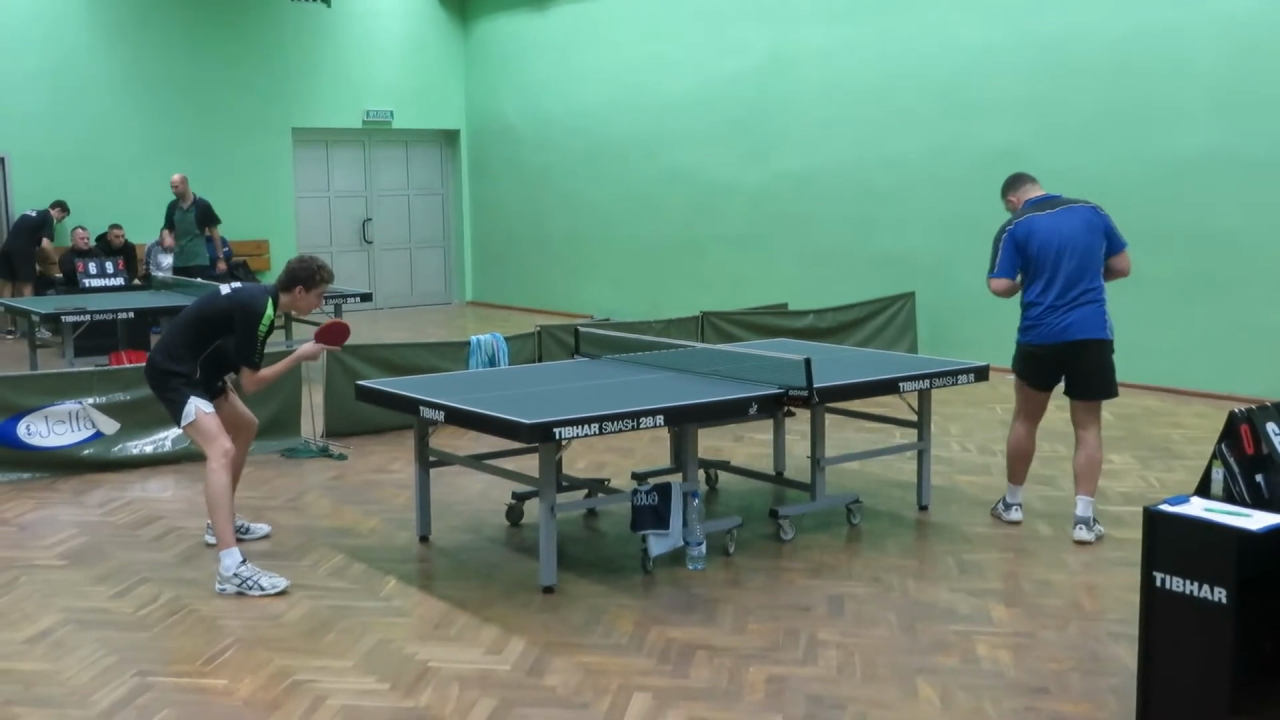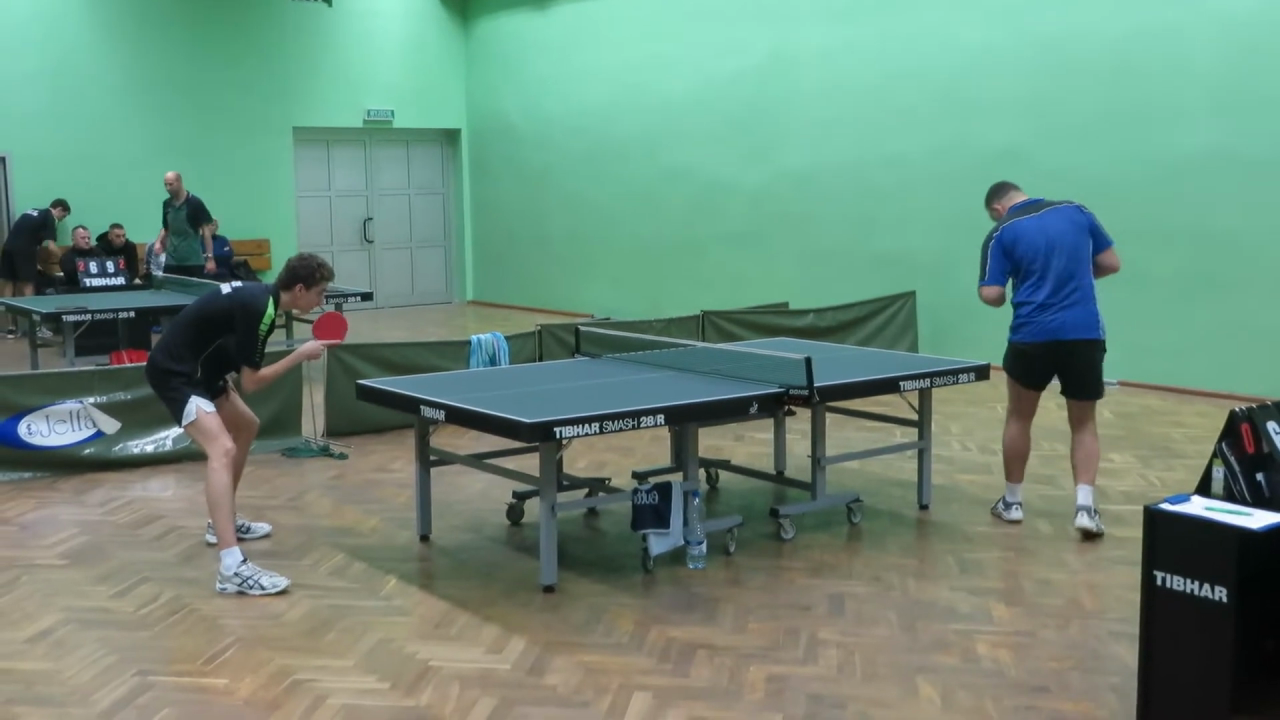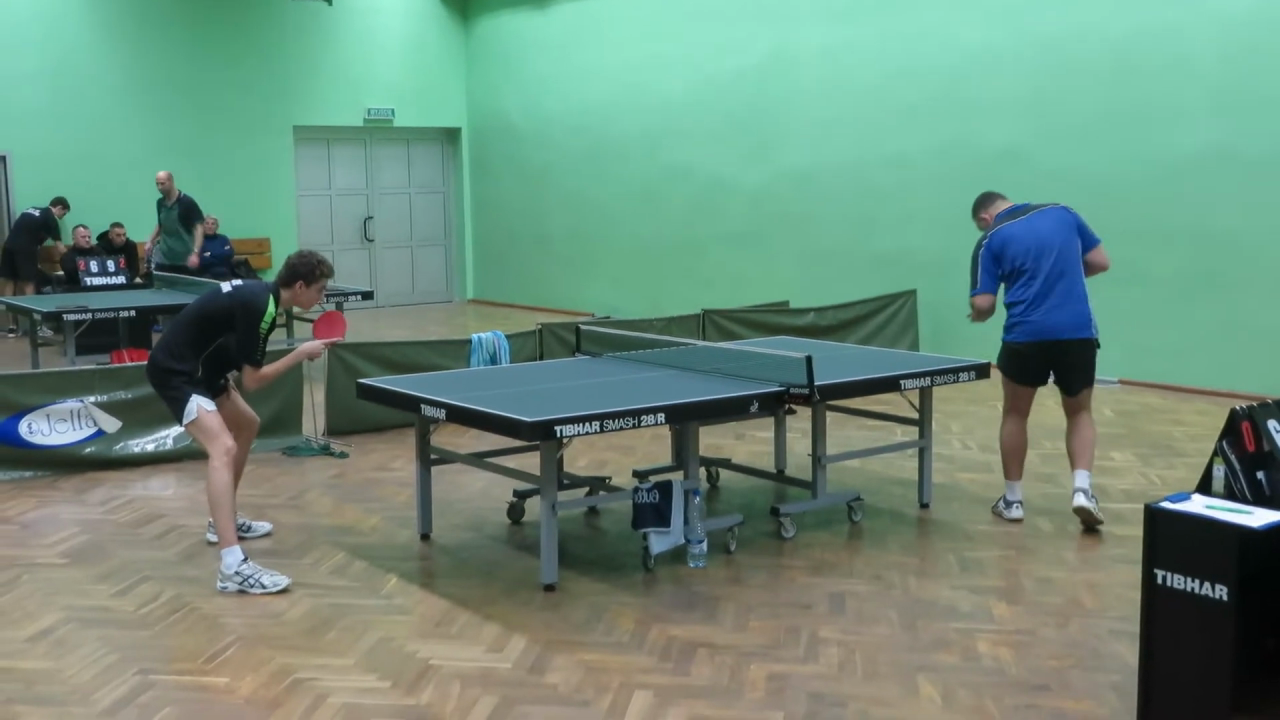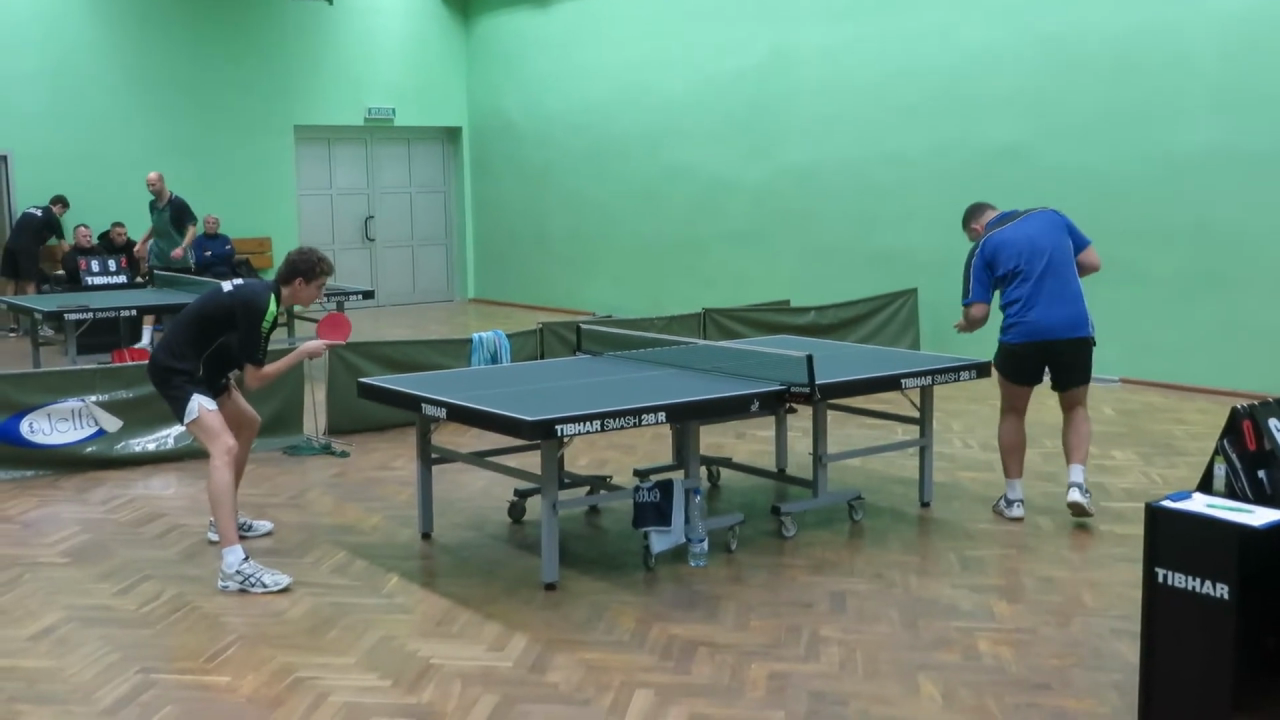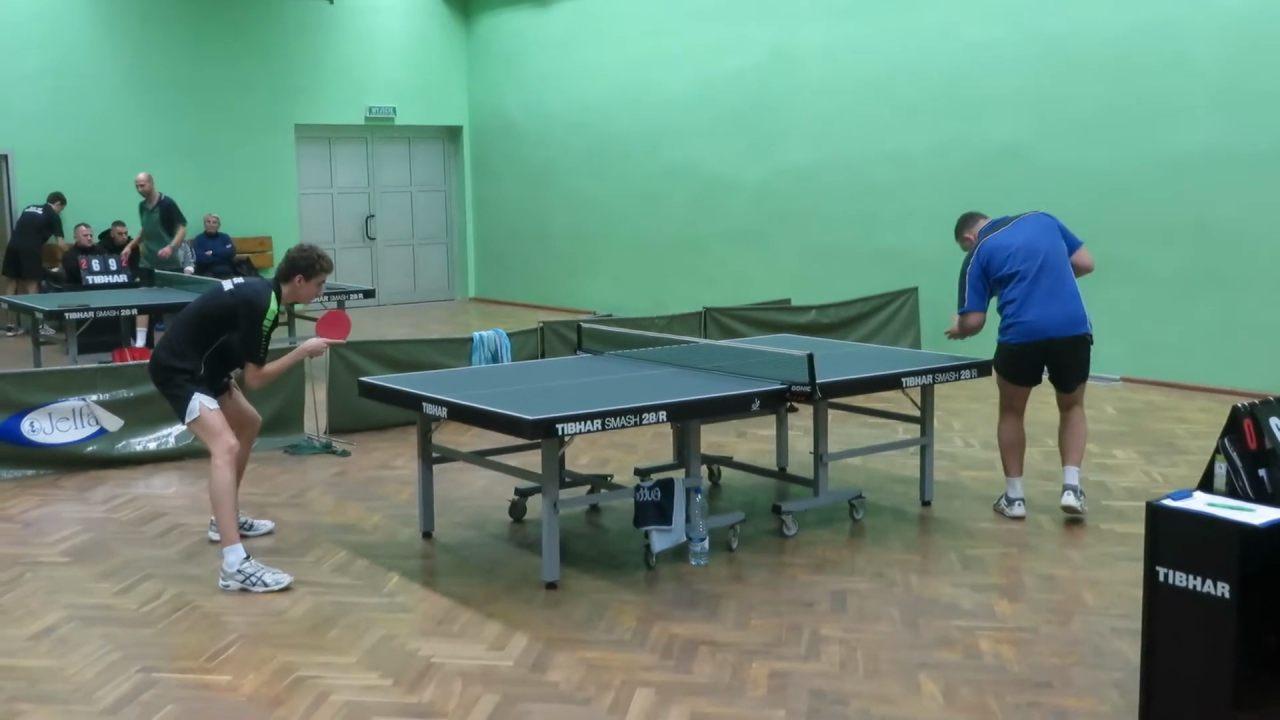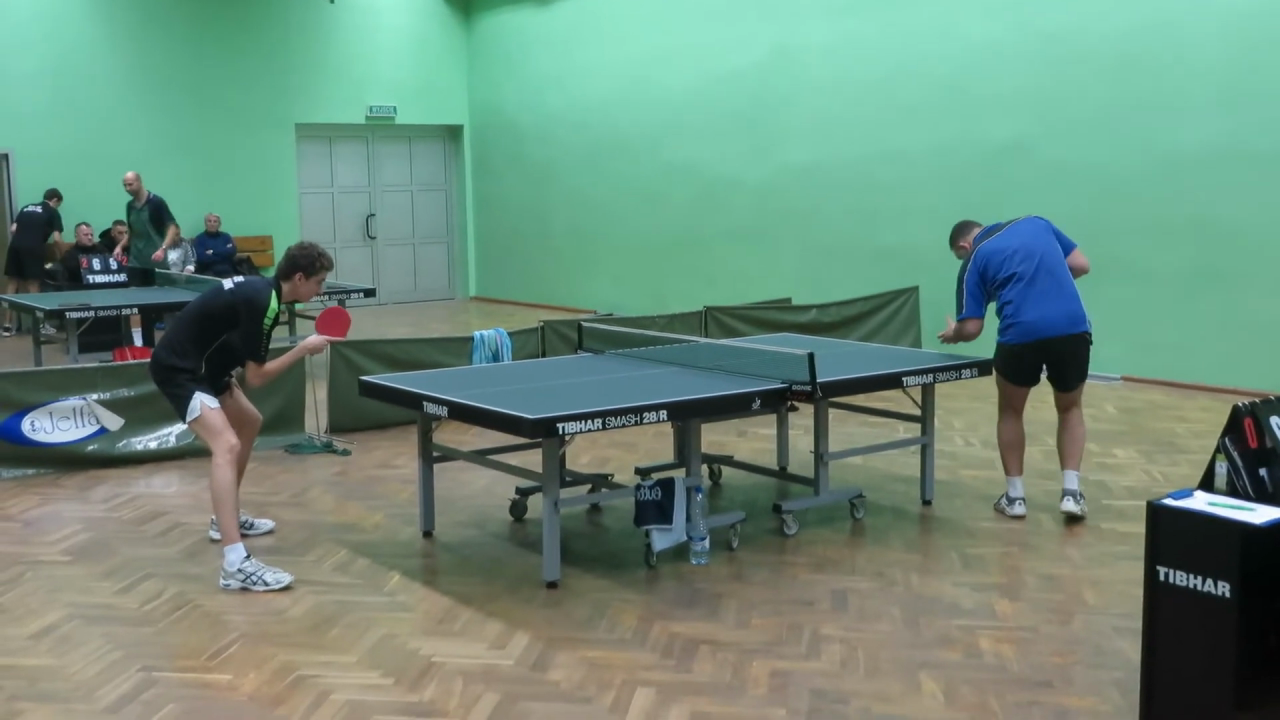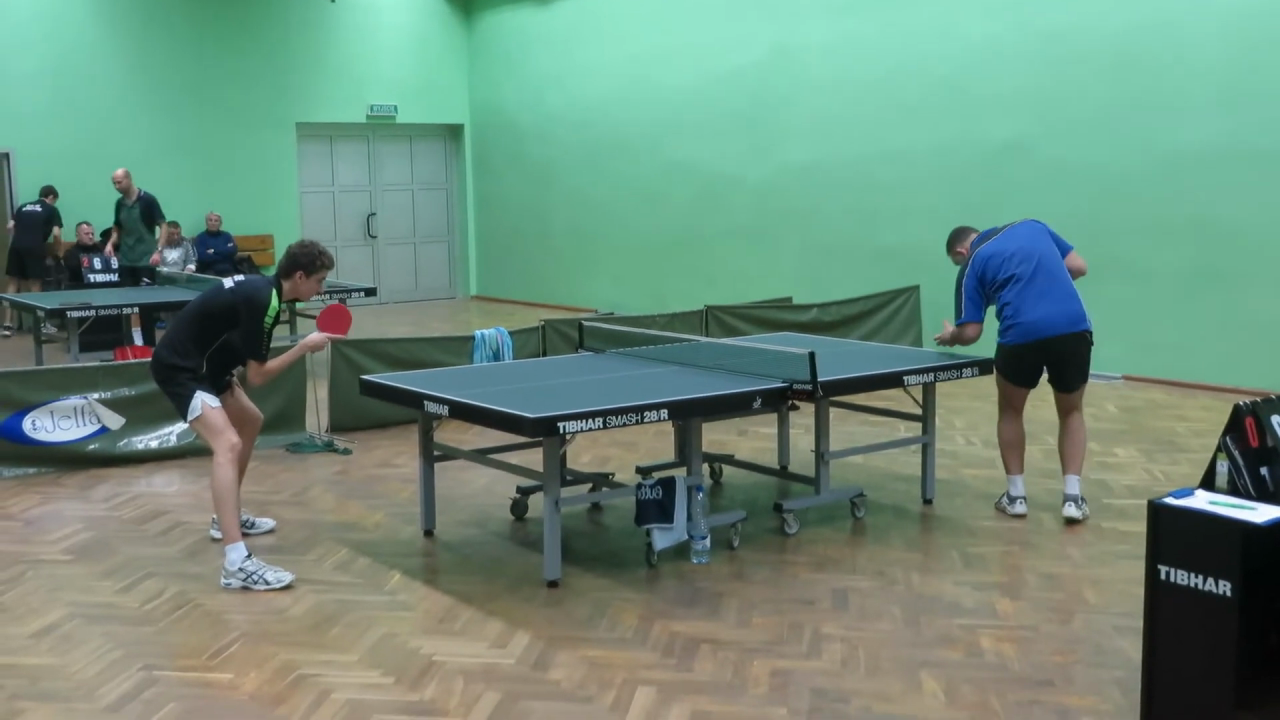
dt=0.1s
person 1, frame 1
left shoulder: (259, 296)
right shoulder: (257, 308)
right elbow: (250, 382)
left wrist: (223, 381)
right wrist: (301, 355)
left hip: (194, 369)
right hip: (172, 373)
left knee: (245, 428)
right knee: (221, 450)
left ankle: (223, 522)
right ankle: (231, 568)
person 1, frame 2
left shoulder: (260, 296)
right shoulder: (258, 308)
right elbow: (250, 381)
left wrist: (223, 382)
right wrist: (301, 355)
left hip: (195, 369)
right hip: (173, 373)
left knee: (246, 427)
right knee: (222, 450)
left ankle: (223, 521)
right ankle: (232, 567)
person 1, frame 3
left shoulder: (260, 293)
right shoulder: (258, 306)
right elbow: (252, 379)
left wrist: (223, 380)
right wrist: (302, 353)
left hip: (196, 367)
right hip: (173, 371)
left knee: (247, 426)
right knee: (223, 449)
left ankle: (224, 521)
right ankle: (232, 566)
person 1, frame 4
left shoulder: (261, 292)
right shoulder: (259, 305)
right elbow: (253, 378)
left wrist: (224, 381)
right wrist: (303, 352)
left hip: (197, 367)
right hip: (175, 371)
left knee: (248, 425)
right knee: (224, 448)
left ankle: (226, 520)
right ankle: (234, 565)
person 1, frame 5
left shoulder: (261, 290)
right shoulder: (260, 303)
right elbow: (254, 377)
left wrist: (225, 379)
right wrist: (304, 351)
left hip: (197, 366)
right hip: (176, 370)
left knee: (249, 424)
right knee: (226, 447)
left ankle: (226, 519)
right ankle: (235, 565)
person 1, frame 6
left shoulder: (262, 289)
right shoulder: (260, 302)
right elbow: (256, 376)
left wrist: (226, 378)
right wrist: (304, 348)
left hip: (198, 365)
right hip: (177, 369)
left knee: (250, 423)
right knee: (227, 446)
left ankle: (227, 518)
right ankle: (235, 564)
person 1, frame 7
left shoulder: (261, 287)
right shoulder: (261, 301)
right elbow: (257, 375)
left wrist: (227, 376)
right wrist: (306, 346)
left hip: (199, 364)
right hip: (178, 368)
left knee: (250, 423)
right knee: (228, 445)
left ankle: (228, 517)
right ankle: (237, 563)
person 2, frame 1
left shoulder: (1013, 228)
right shoulder: (1091, 212)
left elbow: (1000, 287)
right elbow: (1122, 266)
left hip: (1040, 337)
right hip: (1093, 334)
left knee: (1026, 419)
right knee: (1088, 428)
left ankle: (1012, 502)
right ankle: (1084, 517)
person 2, frame 2
left shoulder: (1001, 233)
right shoulder: (1076, 212)
left elbow: (991, 295)
right elbow: (1110, 263)
left wrist: (1016, 290)
left hip: (1031, 336)
right hip: (1084, 333)
left knee: (1018, 418)
right knee: (1084, 423)
left ankle: (1012, 501)
right ankle: (1085, 506)
person 2, frame 3
left shoulder: (989, 241)
right shoulder: (1062, 213)
left elbow: (983, 304)
right elbow: (1101, 261)
left wrist: (977, 313)
left hip: (1026, 335)
right hip: (1079, 331)
left knee: (1015, 414)
right knee: (1079, 414)
left ankle: (1012, 499)
right ankle: (1082, 488)
person 2, frame 4
left shoulder: (982, 248)
right shoulder: (1052, 217)
left elbow: (977, 313)
right elbow: (1092, 263)
left wrist: (968, 324)
left hip: (1022, 335)
right hip: (1075, 329)
left knee: (1012, 413)
right knee: (1076, 409)
left ankle: (1013, 498)
right ankle: (1077, 483)
person 2, frame 5
left shoulder: (977, 255)
right shoulder: (1043, 220)
left elbow: (974, 320)
right elbow: (1086, 264)
left wrist: (959, 330)
left hip: (1022, 334)
right hip: (1074, 328)
left knee: (1011, 412)
right knee: (1072, 407)
left ankle: (1014, 497)
right ankle: (1071, 486)
person 2, frame 6
left shoulder: (973, 261)
right shoulder: (1037, 224)
left elbow: (972, 327)
right elbow: (1081, 265)
left wrist: (954, 334)
left hip: (1021, 334)
right hip: (1073, 328)
left knee: (1010, 411)
right knee: (1070, 409)
left ankle: (1015, 496)
right ankle: (1071, 491)
person 2, frame 7
left shoulder: (972, 265)
right shoulder: (1033, 226)
left elbow: (971, 331)
right elbow: (1078, 267)
left wrist: (952, 336)
left hip: (1022, 334)
right hip: (1074, 328)
left knee: (1010, 411)
right knee: (1071, 411)
left ankle: (1016, 495)
right ankle: (1073, 497)
